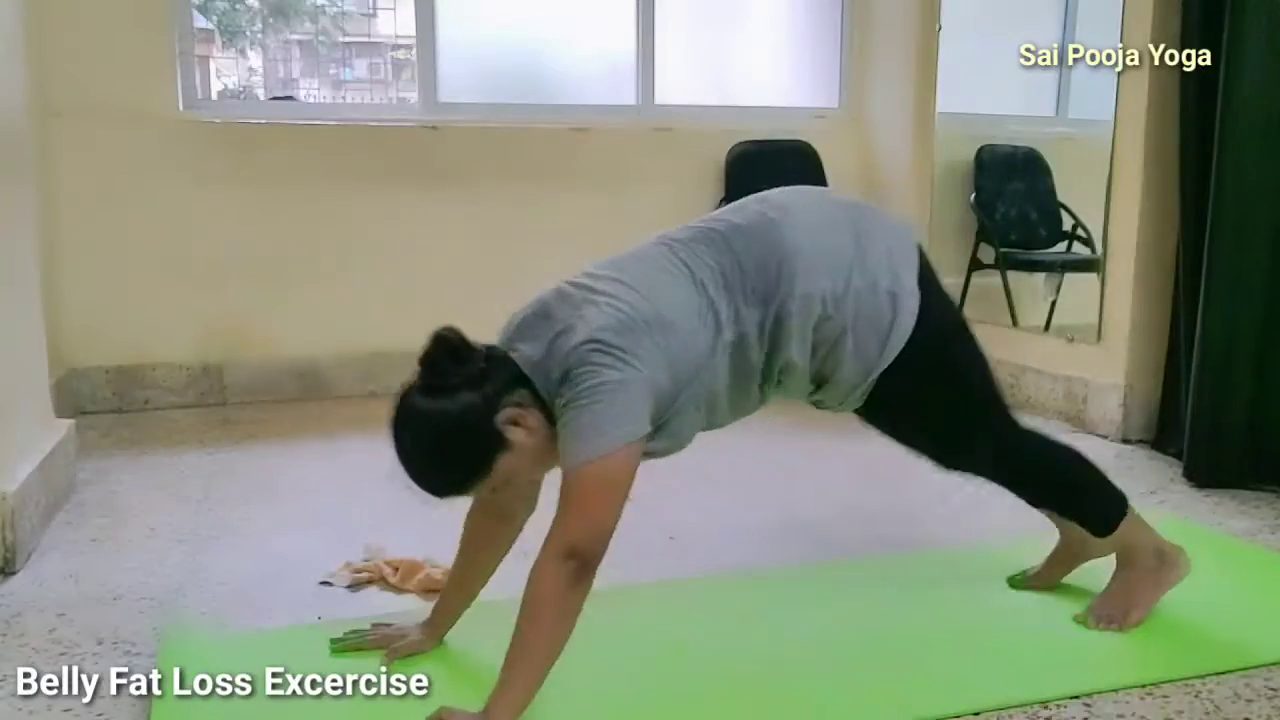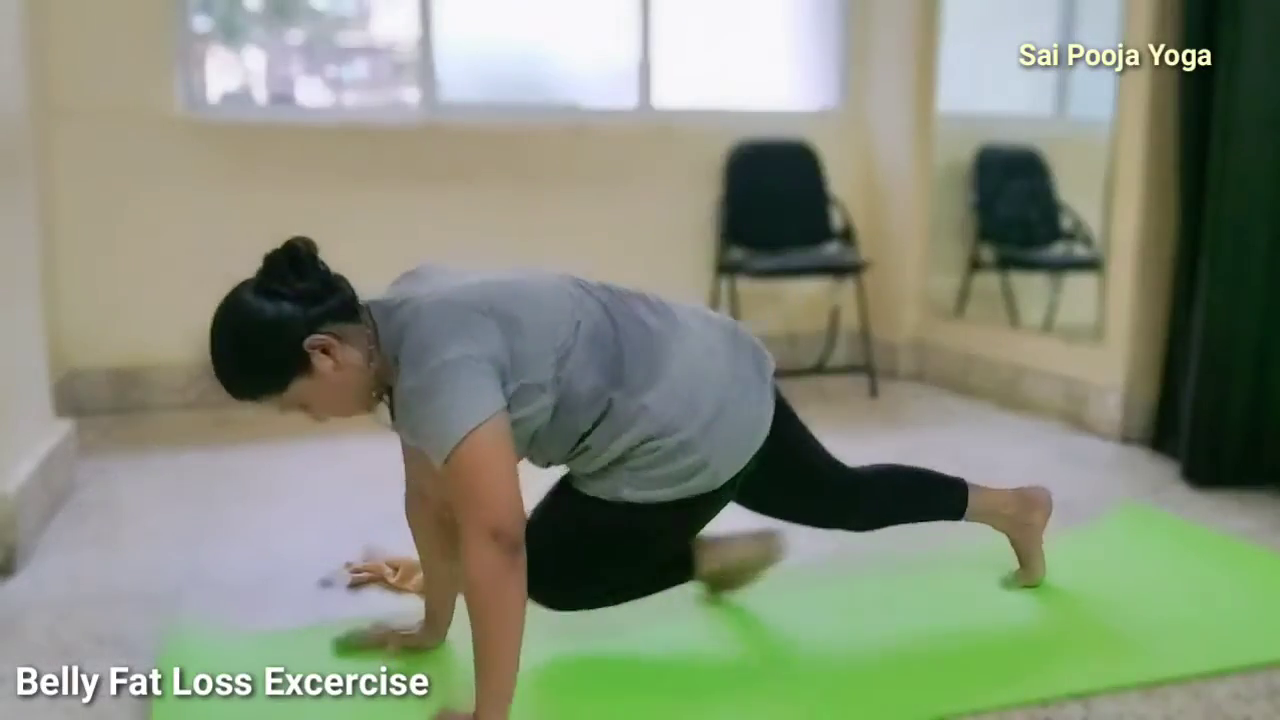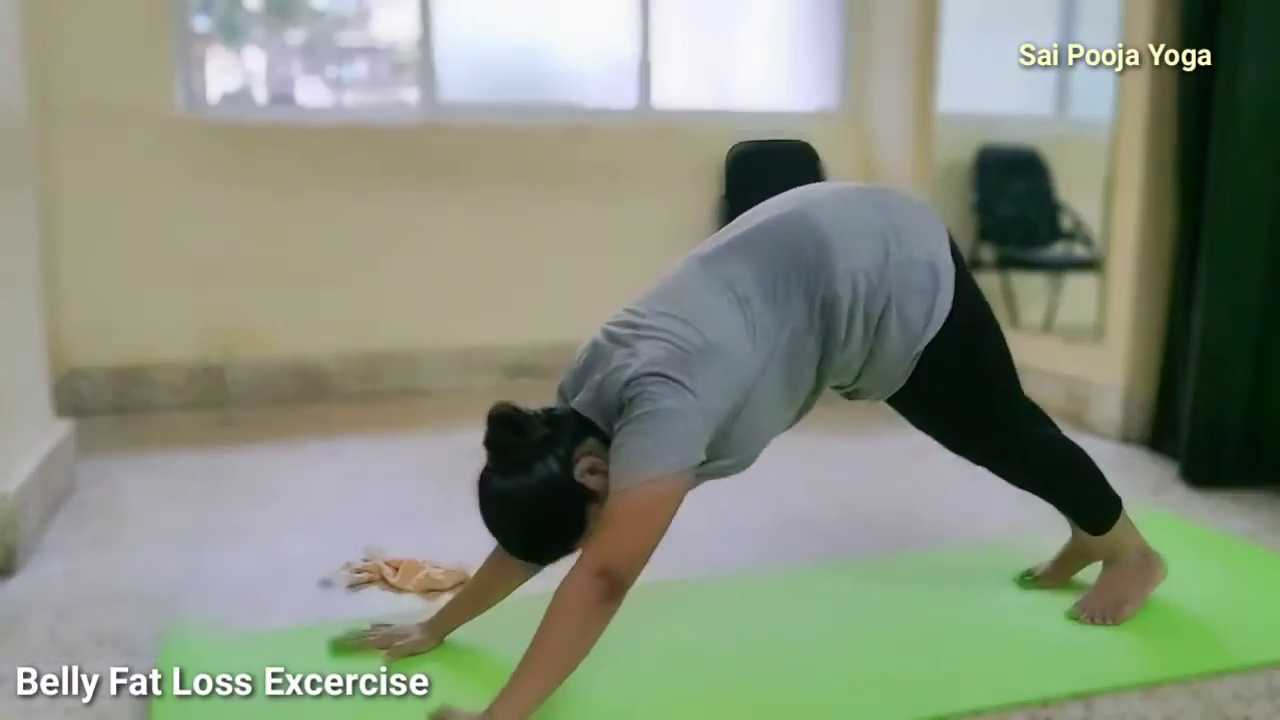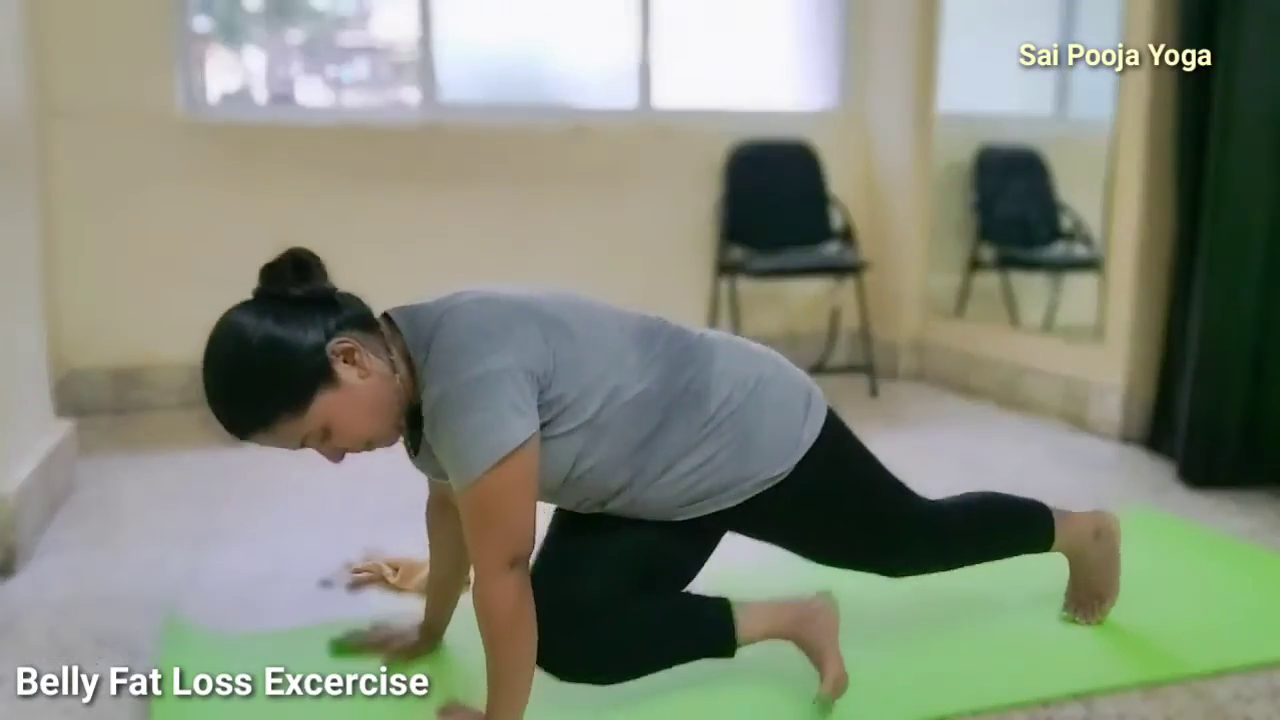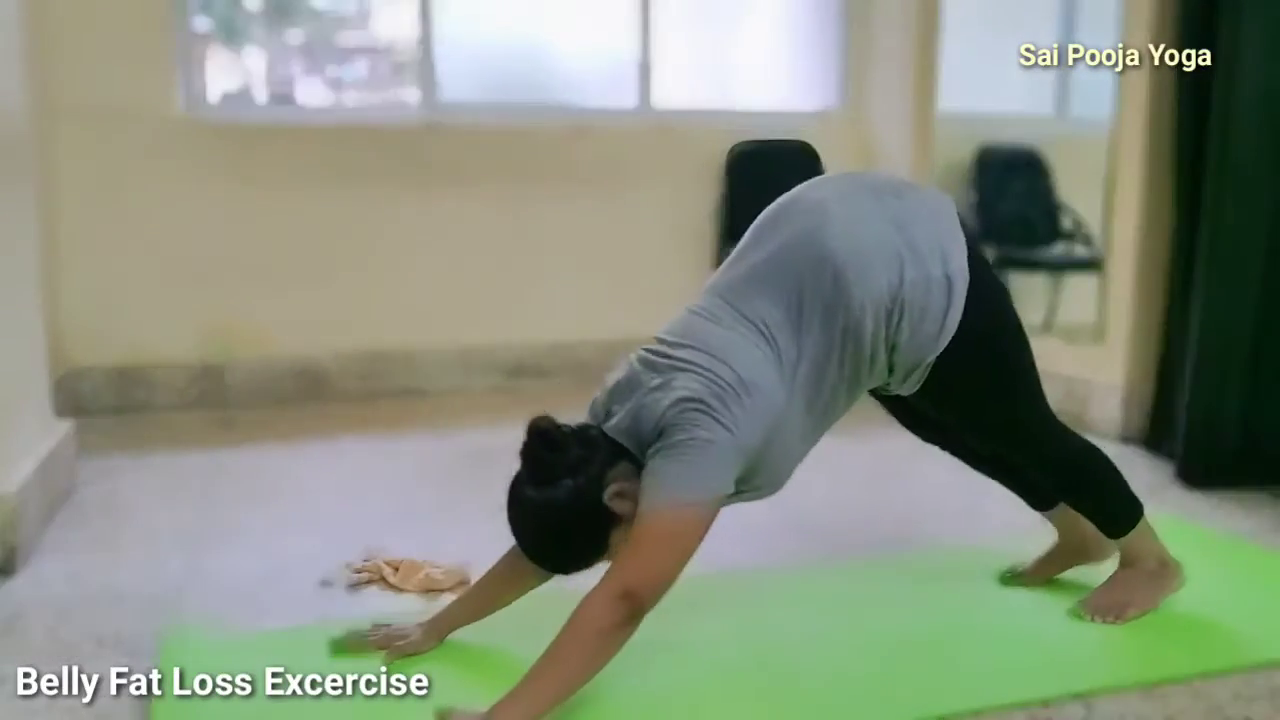
dt=1s
person 1, frame 1
left shoulder: (596, 383)
right shoulder: (513, 366)
left elbow: (571, 556)
right elbow: (500, 510)
right wrist: (431, 627)
left hip: (851, 291)
right hip: (801, 253)
left knee: (981, 436)
right knee: (954, 435)
left ankle: (1150, 552)
right ankle: (1081, 533)
person 1, frame 2
left shoulder: (433, 365)
right shoulder: (401, 322)
left elbow: (493, 542)
right elbow: (432, 497)
right wrist: (433, 625)
left hip: (687, 424)
right hip: (710, 373)
left knee: (555, 574)
right knee: (835, 494)
left ankle: (717, 554)
right ankle: (1014, 506)
person 1, frame 3
left shoulder: (660, 410)
right shoulder: (580, 414)
left elbow: (602, 581)
right elbow: (536, 528)
right wrist: (434, 627)
left hip: (893, 272)
right hip: (824, 249)
left knee: (999, 428)
right knee: (981, 426)
left ankle: (1131, 554)
right ankle: (1088, 534)
person 1, frame 4
left shoulder: (467, 373)
right shoulder: (405, 366)
left elbow: (504, 569)
right elbow: (450, 508)
right wrist: (429, 631)
left hip: (754, 438)
right hip: (652, 476)
left knee: (907, 537)
right knee: (568, 639)
left ankle: (1081, 531)
right ankle: (787, 621)
person 1, frame 5
left shoulder: (696, 439)
right shoulder: (614, 426)
left elbow: (622, 604)
right elbow: (546, 533)
right wrist: (435, 626)
left hip: (913, 267)
right hip: (845, 236)
left knee: (1022, 431)
right knee: (943, 422)
left ankle: (1149, 557)
right ankle: (1080, 531)
